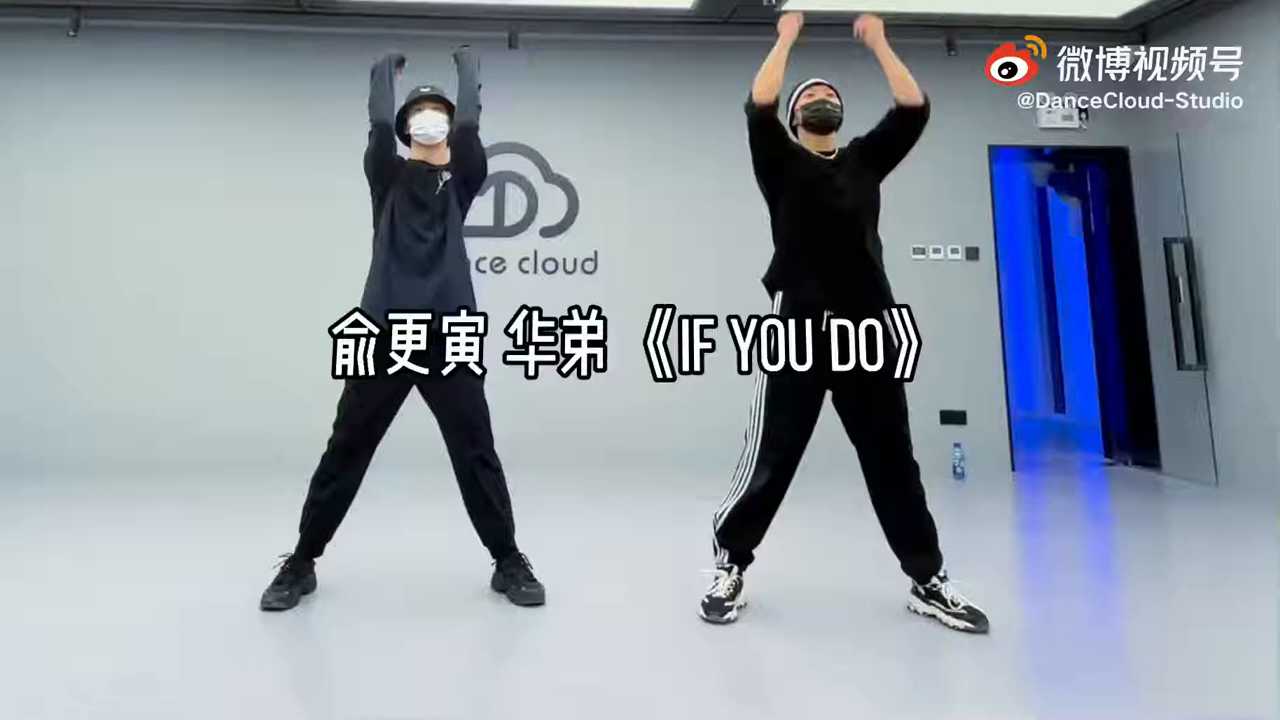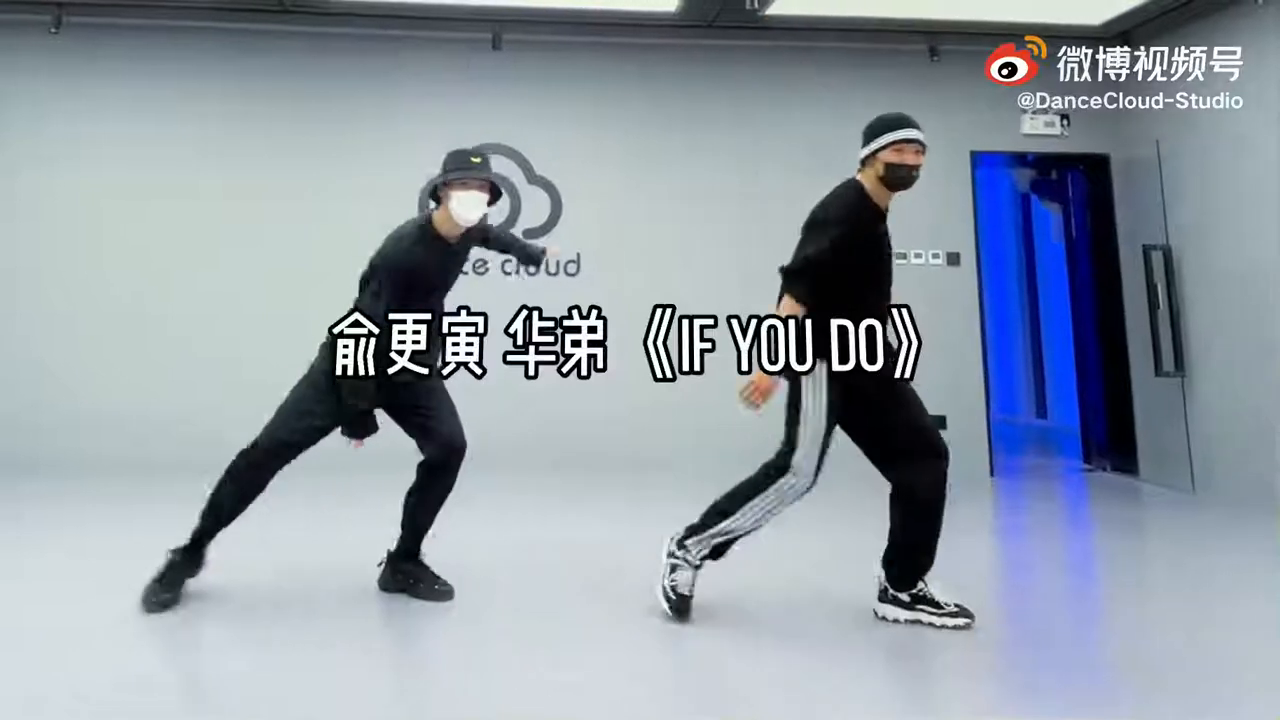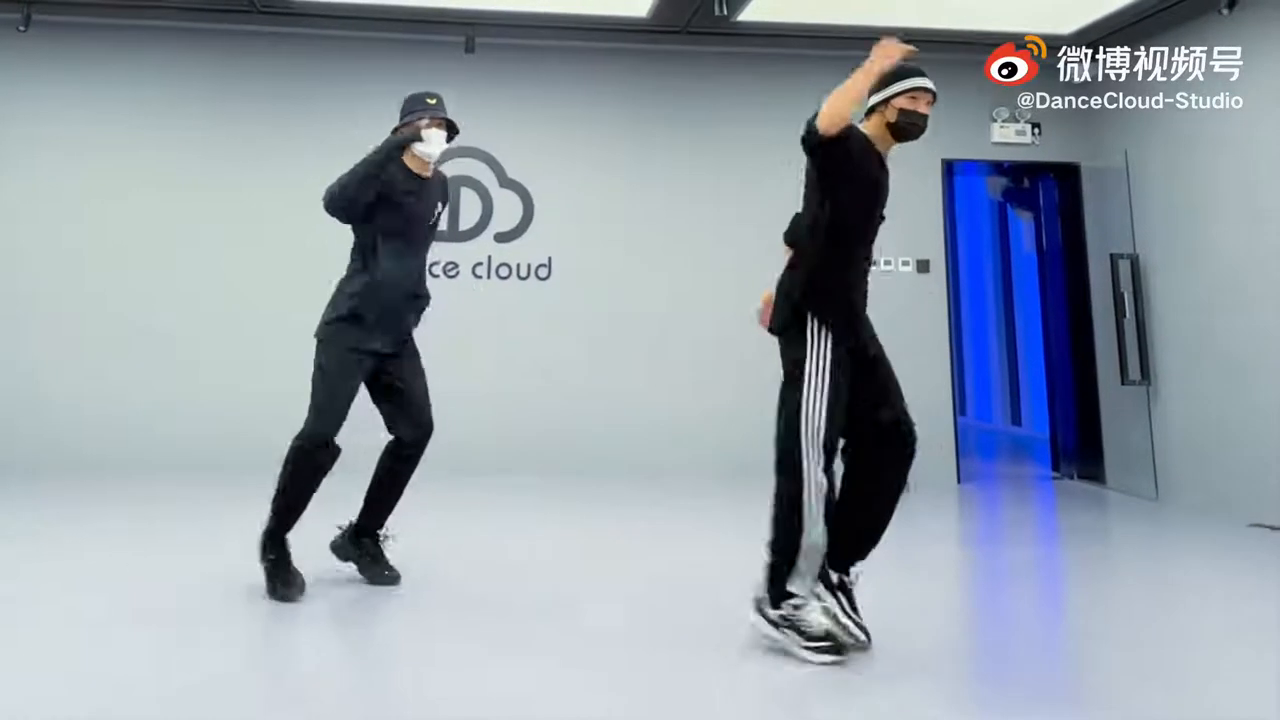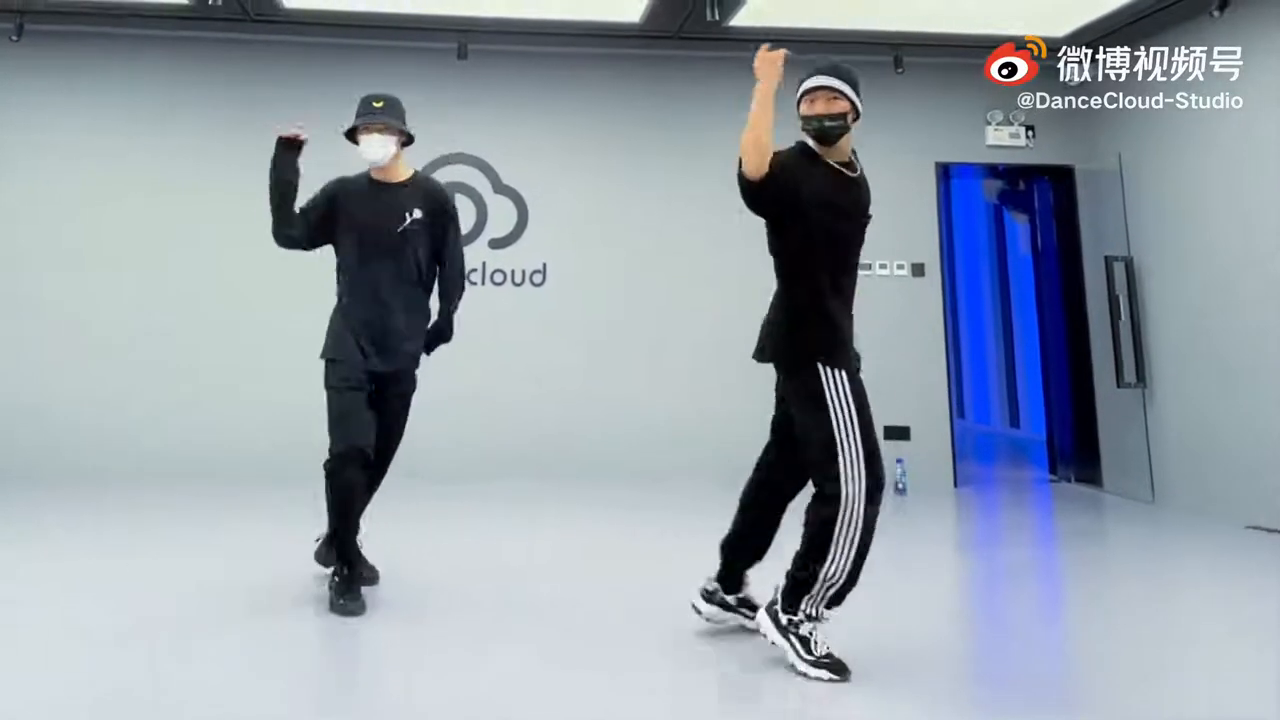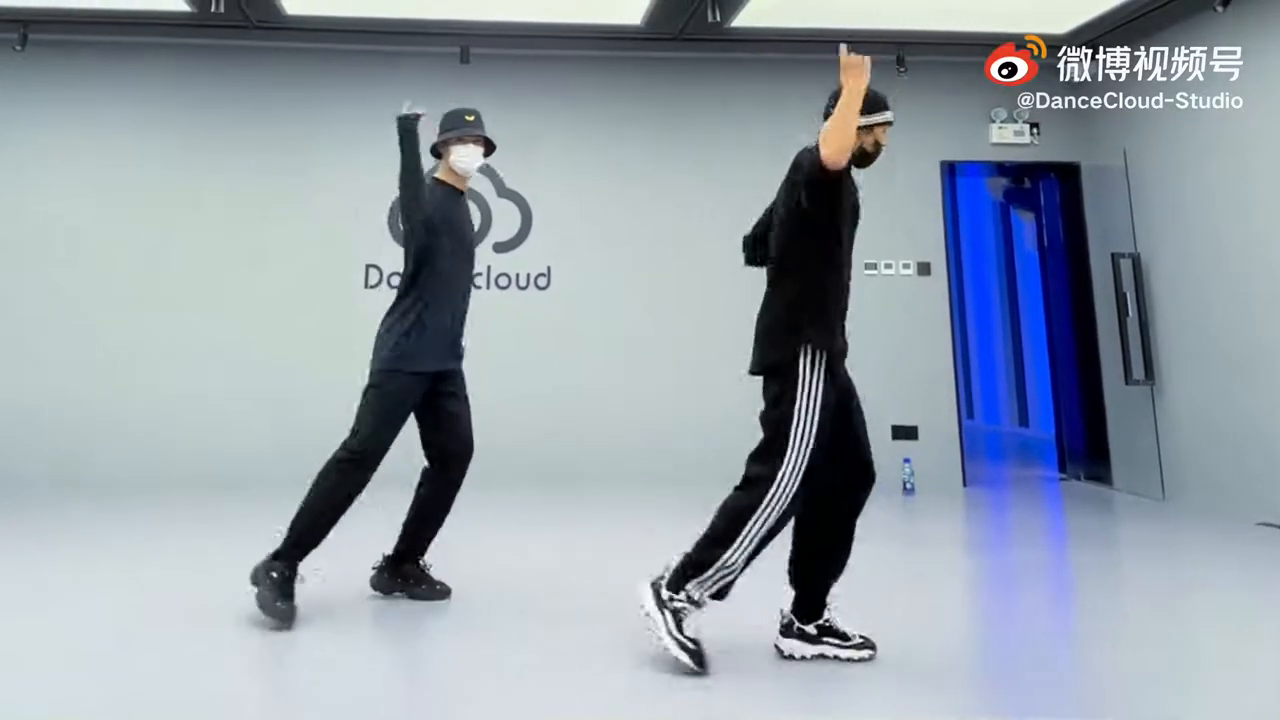
dt=1s
person 1, frame 1
left shoulder: (865, 159)
right shoulder: (779, 160)
left elbow: (912, 108)
right elbow: (759, 103)
left wrist: (878, 43)
right wrist: (787, 37)
left hip: (866, 330)
right hip: (799, 326)
left knee: (892, 457)
right knee: (770, 456)
left ankle: (928, 581)
right ankle: (730, 568)
person 1, frame 2
left shoulder: (869, 205)
right shoulder: (847, 209)
right elbow: (800, 285)
right hip: (827, 358)
left knee: (924, 457)
right knee: (797, 471)
left ankle: (903, 588)
right ankle: (691, 550)
person 1, frame 3
left shoulder: (875, 163)
right shoulder: (845, 150)
right elbow: (824, 124)
left wrist: (781, 289)
right wrist: (875, 64)
left hip: (844, 320)
right hip: (814, 322)
left knee: (892, 442)
right knee: (811, 456)
left ankle: (829, 573)
right ankle: (782, 599)
person 1, frame 4
left shoulder: (852, 169)
right shoulder: (794, 169)
right elbow: (753, 172)
right wrist: (764, 85)
left hip: (820, 341)
right hip: (811, 344)
left knee: (788, 461)
right knee: (853, 481)
left ankle: (725, 586)
right ankle: (793, 614)
person 1, frame 5
left shoulder: (809, 179)
right shoulder: (814, 167)
left elbow: (755, 244)
right elbow: (833, 155)
right wrist: (853, 85)
left hip: (813, 348)
right hip: (800, 347)
left knee: (850, 474)
right knee: (779, 480)
left ankle: (805, 621)
right ankle: (677, 592)
person 2, frame 1
left shoulder: (464, 178)
right shoulder: (388, 176)
left elbow: (469, 130)
right elbow: (378, 130)
left wrist: (467, 69)
right wrist: (384, 72)
left hip: (449, 333)
right hip: (385, 332)
left knee: (476, 454)
right knee: (346, 451)
left ankle: (509, 562)
right ankle: (301, 563)
person 2, frame 2
left shoulder: (462, 230)
right shoulder: (404, 250)
left wrist: (523, 250)
right wrist: (358, 412)
left hip: (409, 365)
left knee: (448, 447)
right knee: (273, 449)
left ankle: (404, 563)
right ankle: (191, 552)
person 2, frame 3
left shoulder: (438, 187)
right shoulder: (383, 175)
right elbow: (336, 202)
right wrist: (393, 145)
left hip: (396, 334)
right hip: (351, 327)
left knee: (415, 431)
right knee: (321, 435)
left ankle: (362, 536)
right ankle: (274, 547)
person 2, frame 4
left shoulder: (431, 197)
right shoulder: (342, 195)
left elbow: (451, 269)
right elbow: (288, 234)
left wrist: (443, 326)
right wrist: (286, 159)
left hip: (402, 352)
right hip: (349, 349)
left knee: (379, 456)
right knee: (348, 454)
left ankle: (339, 543)
right ankle: (348, 570)
person 2, frame 5
left shoulder: (462, 202)
right shoulder: (432, 195)
right elbow: (416, 220)
right wrist: (408, 137)
left hip: (444, 359)
right hip: (406, 355)
left knee: (453, 457)
right knee: (360, 454)
left ankle: (402, 565)
right ankle: (282, 565)
